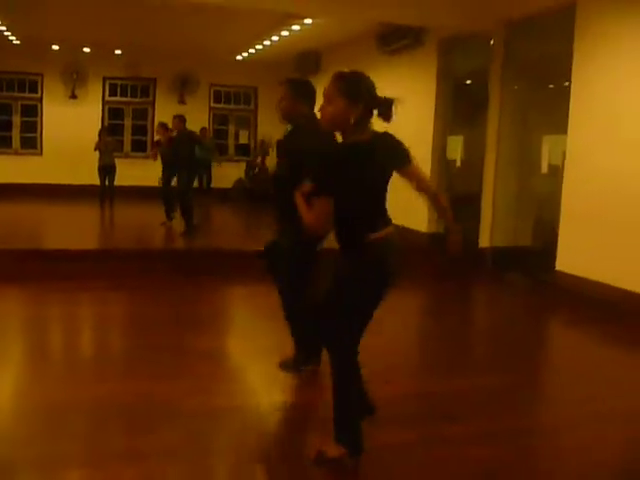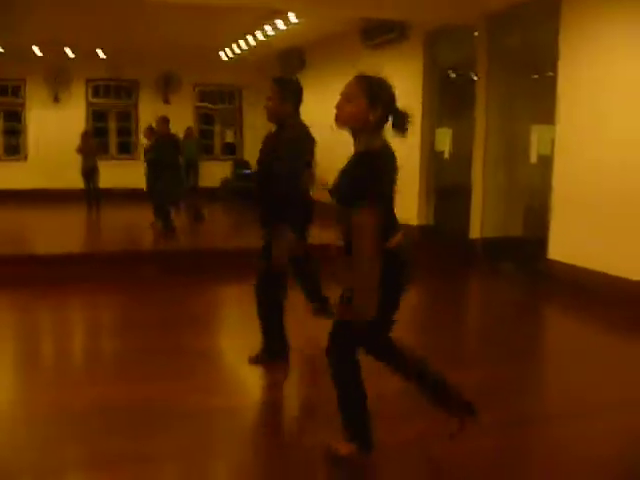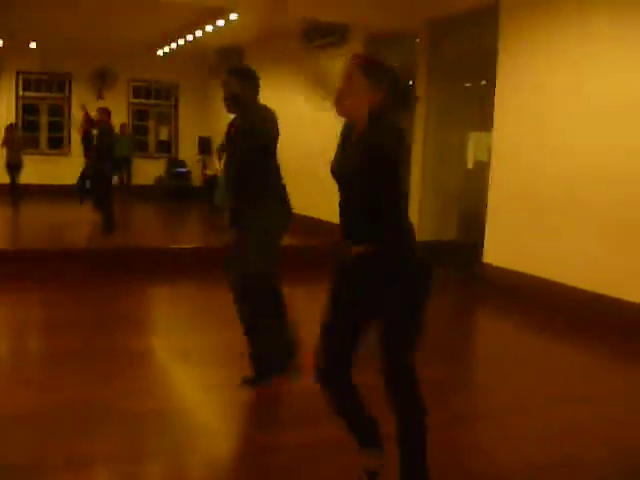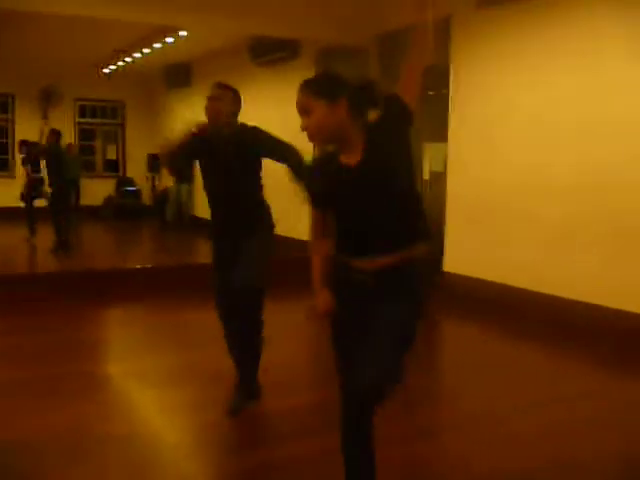
dt=0.4s
person 1, frame 1
left shoulder: (337, 160)
right shoulder: (387, 144)
left elbow: (317, 227)
right elbow: (425, 186)
left wrist: (299, 196)
right wrist: (451, 223)
left hip: (364, 260)
right hip: (374, 253)
left knee: (341, 346)
right knee: (326, 323)
left ankle: (347, 440)
right ankle: (360, 403)
person 1, frame 2
left shoulder: (366, 165)
right shoulder: (374, 154)
left elbow: (366, 235)
left wrist: (365, 295)
left hip: (381, 268)
right hip: (387, 261)
left knee: (340, 347)
right knee: (376, 343)
left ankle: (358, 436)
right ankle: (453, 402)
person 1, frame 3
left shoulder: (386, 135)
right shoulder: (350, 135)
left hip: (397, 267)
right hip: (356, 266)
left knee: (398, 375)
right knee: (330, 367)
right ankle: (370, 446)
person 1, frame 4
left shoulder: (390, 129)
right shoulder: (323, 172)
right wrist: (320, 286)
left hip: (401, 282)
right hip: (350, 284)
left knee: (369, 382)
right knee: (352, 398)
left ankle: (389, 374)
person 2, frame 1
left shoulder: (303, 136)
right shoulder: (310, 134)
left elbow: (282, 180)
left hip: (302, 225)
right hip: (295, 222)
left knee: (292, 286)
left ankle: (307, 351)
person 2, frame 2
left shoulder: (292, 137)
right shoulder: (292, 134)
left elbow: (288, 184)
left hip: (286, 222)
right hip: (284, 219)
left knee: (269, 282)
left ankle: (274, 346)
person 2, frame 3
left shoulder: (255, 118)
right shoulder: (242, 123)
left hip: (266, 210)
right hip: (247, 212)
left knee: (255, 274)
right knee: (243, 282)
right ankle: (265, 365)
person 2, frame 4
left shoulder: (250, 136)
right shoulder: (205, 140)
left elbow: (289, 155)
right elbow: (174, 164)
right wrist: (192, 138)
left hip: (254, 231)
right hip: (225, 235)
left knee: (243, 287)
right knee: (231, 312)
right ankle: (247, 382)
